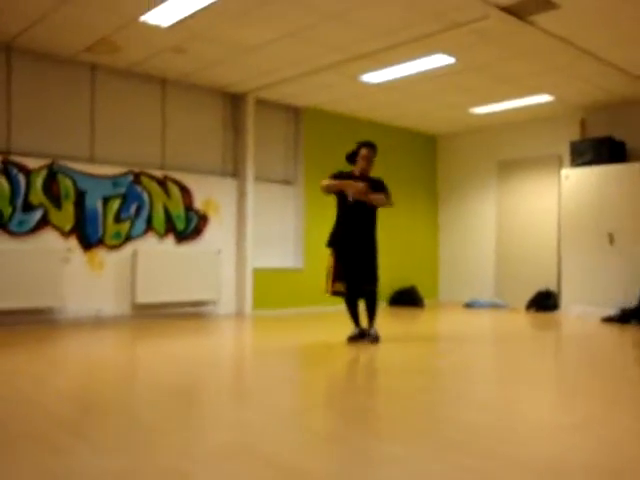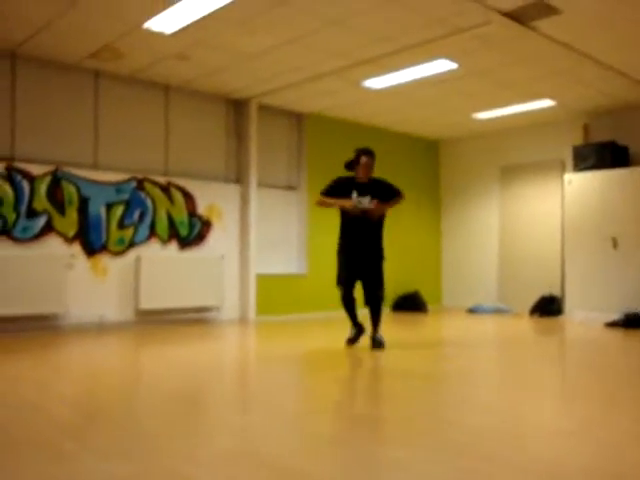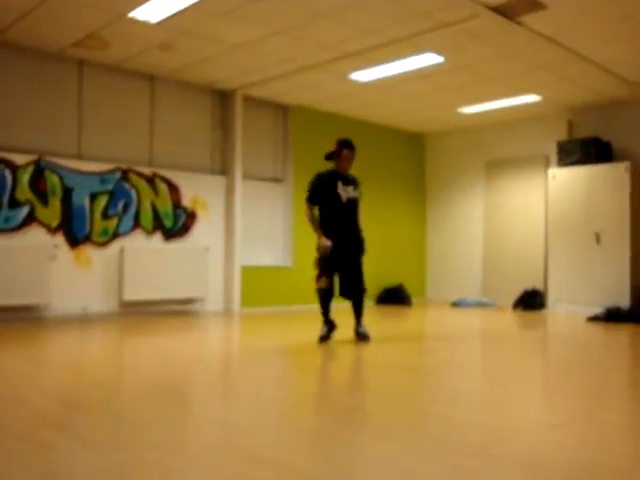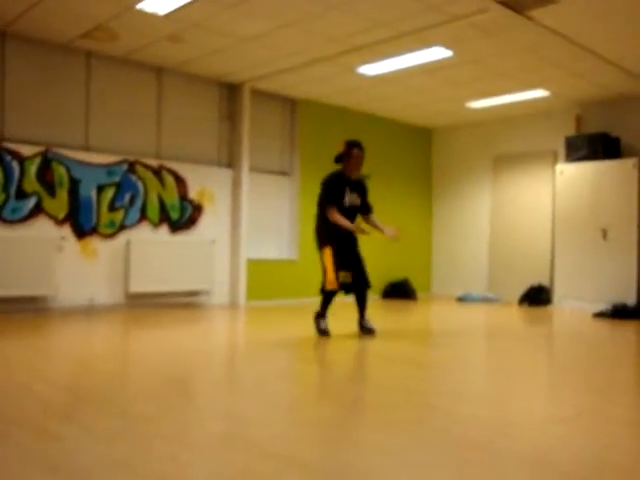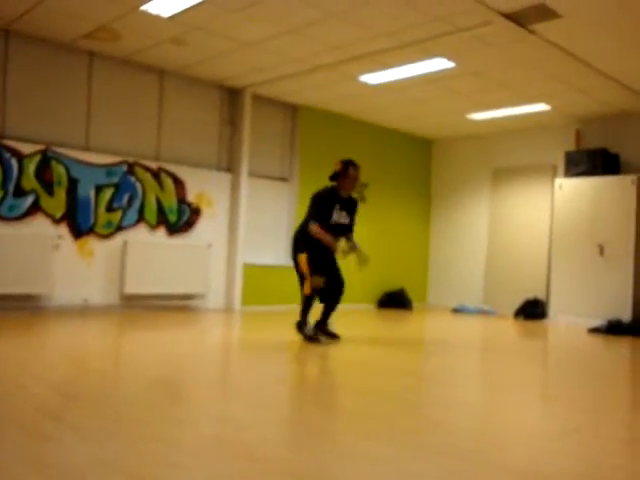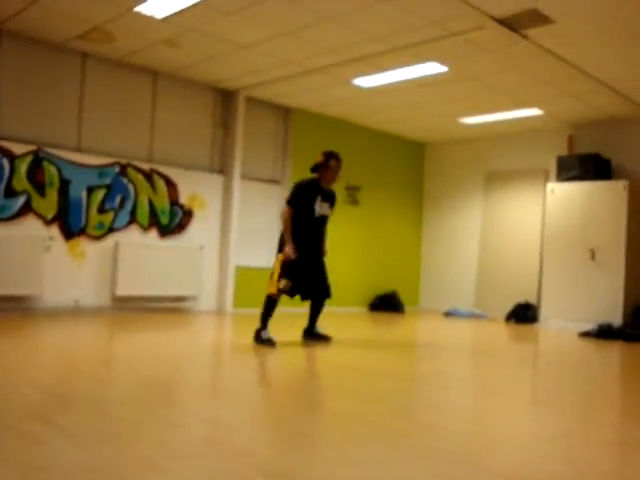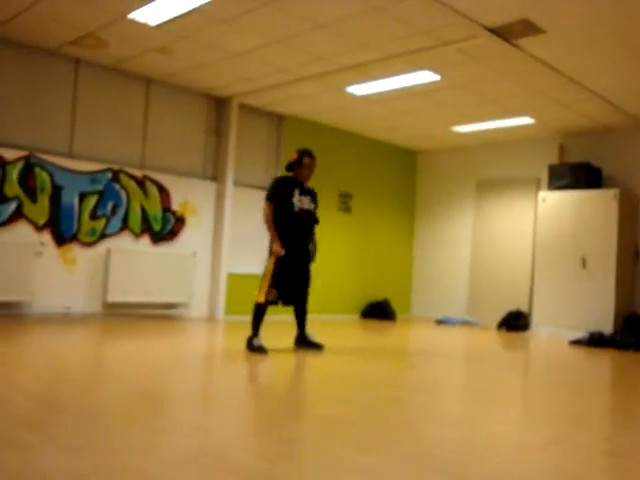
dt=0.3s
person 1, frame 1
left shoulder: (377, 184)
right shoulder: (344, 178)
left elbow: (387, 202)
right elbow: (324, 186)
left wrist: (365, 194)
right wrist: (350, 185)
left hip: (366, 243)
right hip: (342, 242)
left knee: (369, 287)
right knee: (346, 287)
left ankle: (371, 327)
right ankle: (358, 328)
person 1, frame 2
left shoulder: (381, 186)
right shoulder: (342, 184)
left elbow: (399, 196)
right elbow: (320, 200)
left wrist: (384, 208)
right wrist: (343, 204)
left hip: (372, 249)
right hip: (348, 248)
left knee: (375, 292)
right knee: (345, 291)
left ankle: (376, 333)
right ankle: (356, 326)
person 1, frame 3
left shoulder: (353, 182)
right shoulder: (323, 179)
right elbow: (311, 210)
left wrist: (360, 236)
right wrist: (320, 237)
left hip: (352, 242)
right hip: (330, 242)
left knee: (356, 286)
right knee: (324, 284)
left ankle: (359, 326)
right ankle: (327, 322)
person 1, frame 4
left shoulder: (360, 185)
right shoulder: (332, 181)
left elbow: (365, 215)
right elbow: (331, 213)
left wrist: (384, 229)
right wrist: (350, 225)
left hip: (348, 238)
right hip: (329, 236)
left knee: (360, 279)
right knee: (336, 278)
left ankle: (363, 320)
right ankle: (321, 316)
person 1, frame 5
left shoulder: (352, 204)
right shoulder: (322, 197)
left elbow: (346, 232)
right elbow: (313, 227)
left wrist: (354, 247)
right wrist: (333, 243)
left hip: (325, 251)
right hip: (305, 246)
left knee: (337, 286)
right knee: (316, 282)
left ankle: (321, 324)
right ankle: (303, 323)
person 1, frame 6
left shoulder: (330, 196)
right shoulder: (304, 187)
right elbow: (287, 213)
left wrist: (322, 246)
right wrist: (288, 243)
left hip: (313, 250)
right hip: (293, 247)
left knee: (321, 290)
right knee: (280, 286)
left ankle: (310, 329)
right ankle: (262, 330)
person 1, frame 7
left shoulder: (311, 193)
right shoulder: (281, 184)
right elbow: (268, 211)
left wrist: (313, 247)
right wrist: (274, 241)
left hip: (301, 251)
right hip: (282, 249)
left knee: (300, 295)
right knee: (267, 292)
left ankle: (302, 336)
right ankle: (254, 337)
